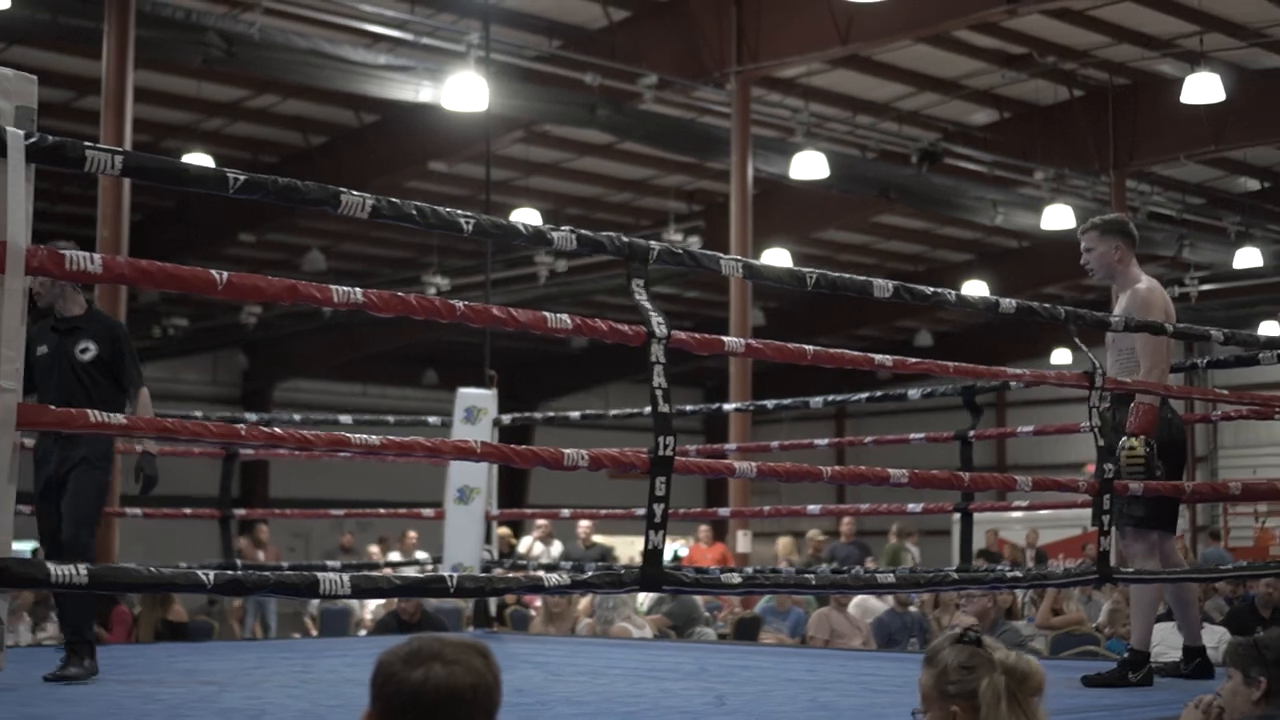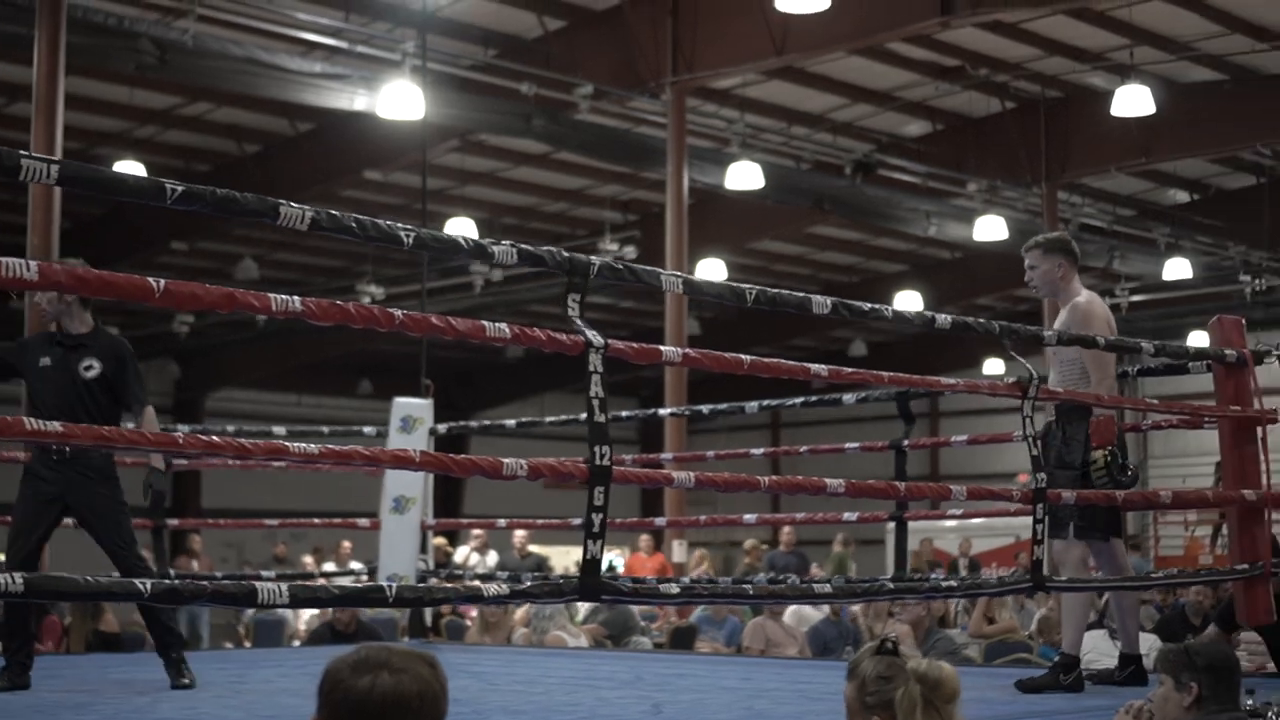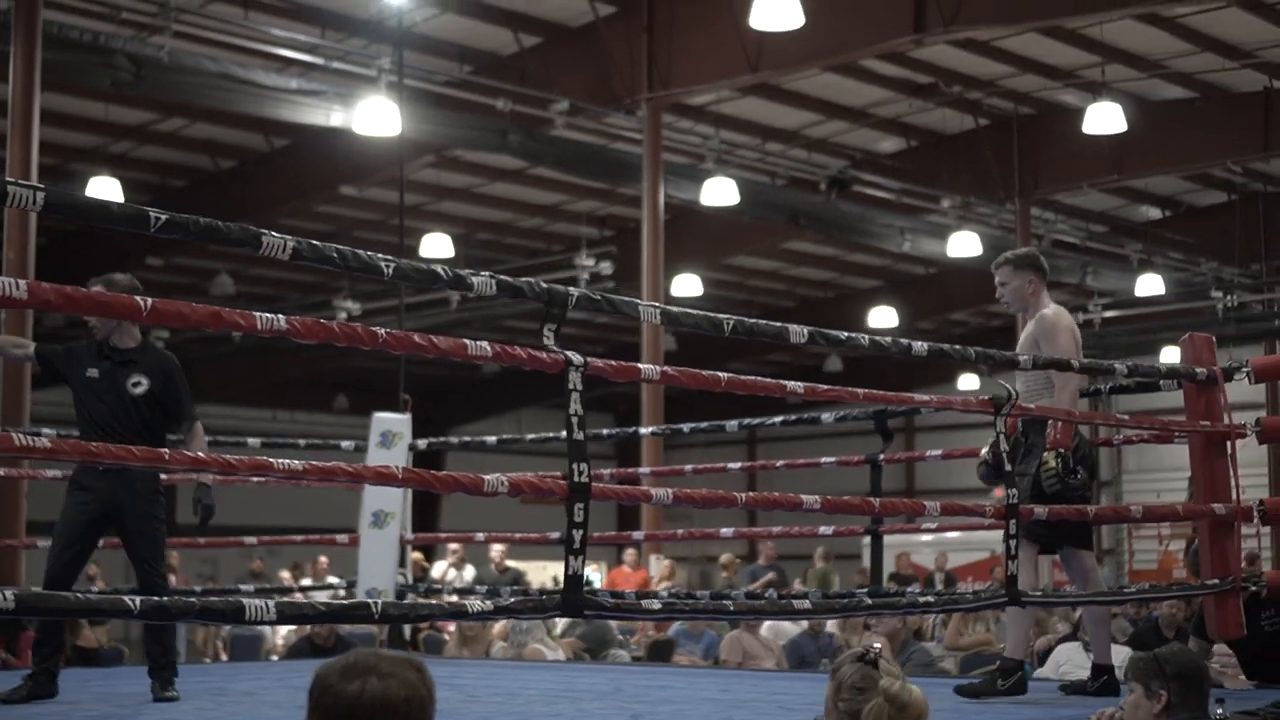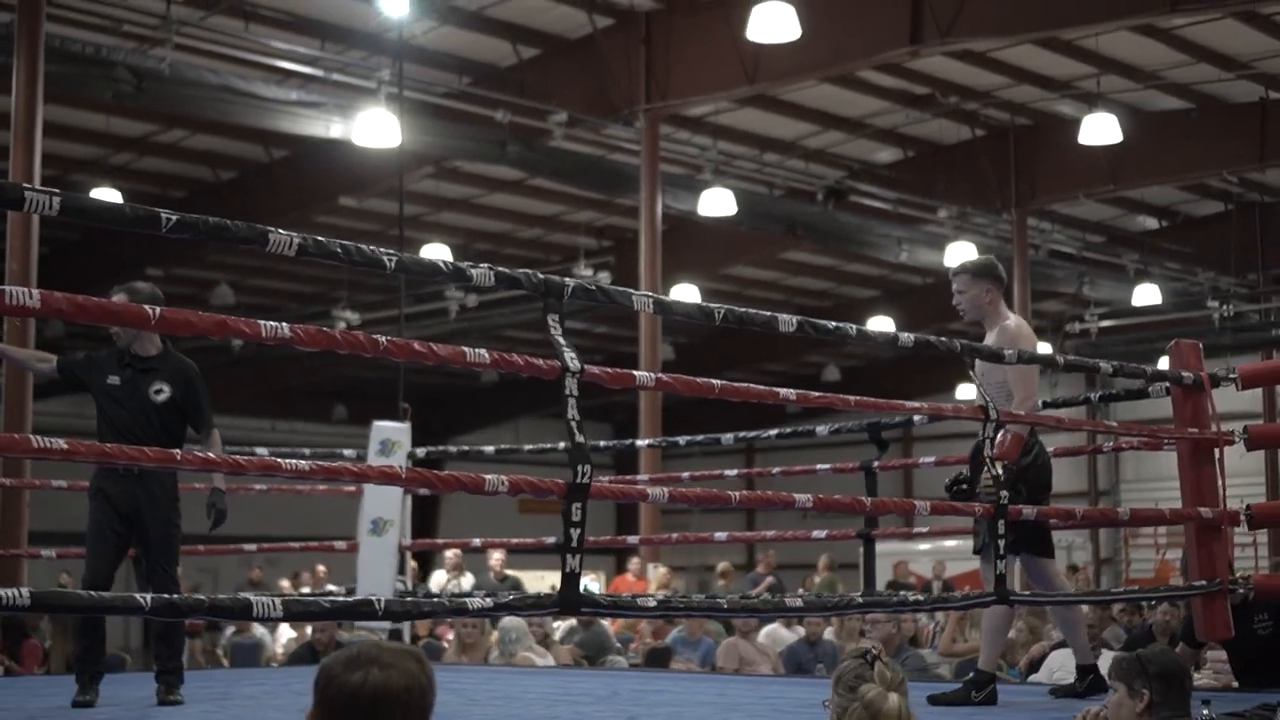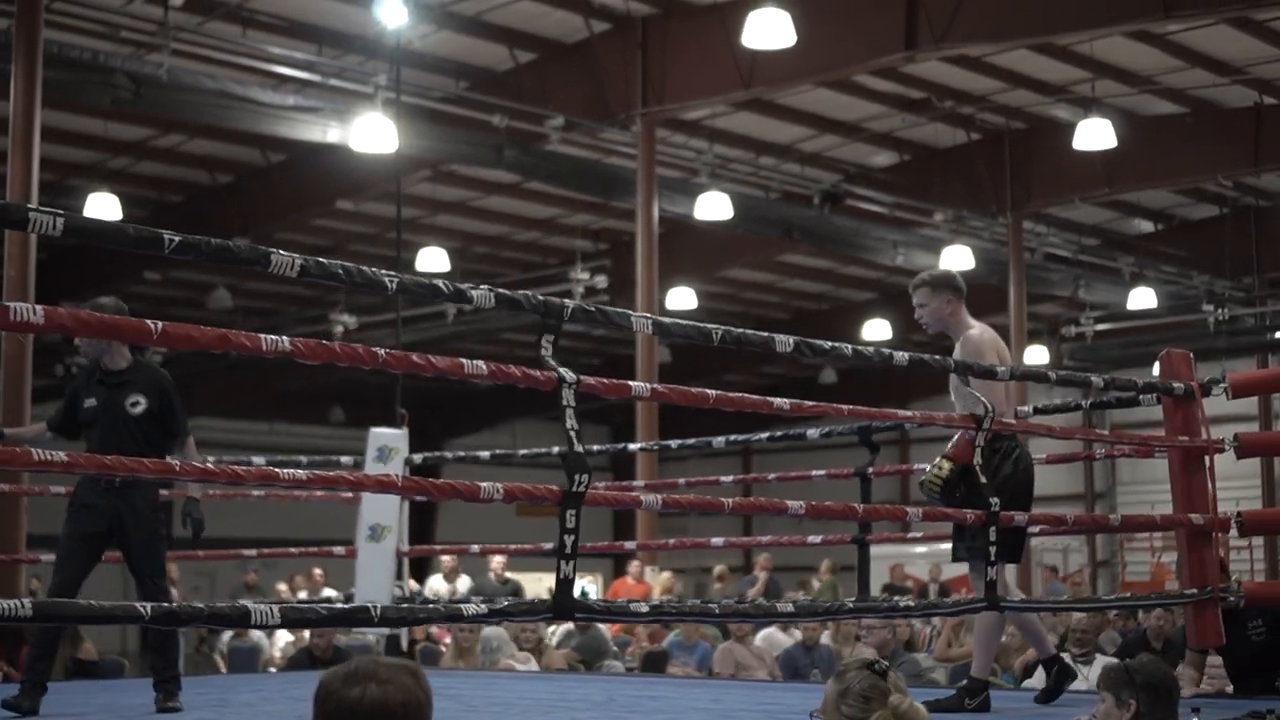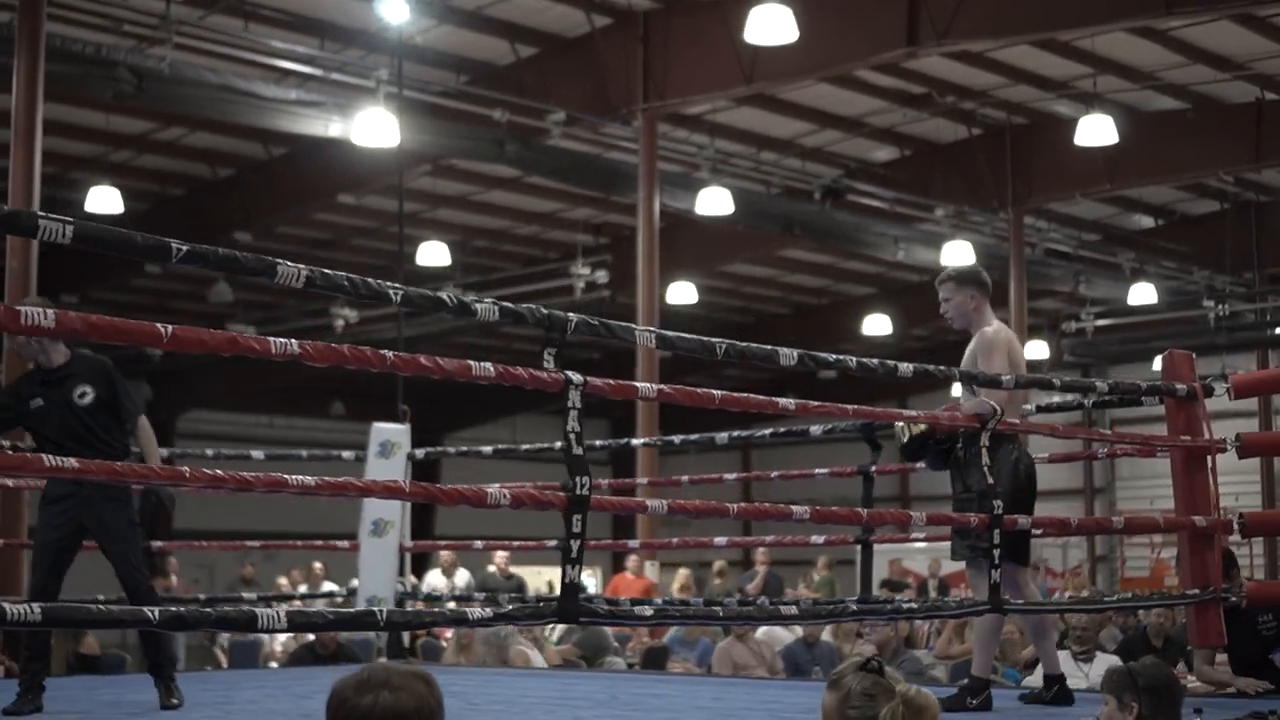
dt=0.3s
person 1, frame 1
left shoulder: (1143, 294)
right shoulder: (1129, 297)
left elbow: (1151, 374)
left wrist: (1136, 436)
right wrist: (1114, 429)
left hip: (1143, 427)
right hip: (1136, 428)
left knee: (1139, 542)
right knee: (1159, 545)
left ankle: (1138, 661)
right ankle: (1195, 653)
person 1, frame 2
left shoulder: (1085, 308)
right shoulder: (1070, 314)
left elbow: (1103, 383)
left wrist: (1102, 446)
right wrist: (1054, 439)
left hip: (1086, 438)
right hip: (1075, 437)
left knee: (1067, 548)
right knee: (1108, 552)
left ankle: (1068, 665)
right ankle: (1131, 661)
person 1, frame 3
left shoulder: (1051, 319)
right shoulder: (1036, 327)
left elbow: (1067, 392)
left wrist: (1055, 449)
right wrist: (1002, 443)
left hip: (1053, 448)
right hip: (1042, 448)
left knee: (1023, 552)
right knee: (1080, 563)
left ankle: (1011, 668)
right ankle: (1103, 673)
person 1, frame 4
left shoulder: (1012, 333)
right shoulder: (993, 338)
left elbow: (1024, 406)
left wrist: (1001, 463)
right wrist: (970, 469)
left hip: (1014, 460)
right hip: (1003, 460)
left knee: (997, 568)
right knee: (1040, 570)
left ankle: (983, 682)
right ankle: (1088, 672)
person 1, frame 5
left shoulder: (975, 340)
right shoulder: (968, 344)
left elbow: (993, 411)
left wrist: (951, 460)
right wrist: (956, 462)
left hip: (996, 464)
right hip: (987, 465)
left knee: (985, 576)
right knee: (990, 578)
left ankle: (976, 689)
right ankle: (1053, 661)
person 1, frame 6
left shoulder: (991, 337)
right shoulder: (992, 340)
left elbow: (991, 403)
right wrist: (951, 435)
left hip: (992, 463)
right hip: (997, 462)
left knee: (984, 573)
right knee: (1014, 576)
left ankle: (977, 688)
right ankle: (1055, 680)
person 2, frame 1
left shoulder: (107, 330)
right shoulder: (39, 337)
left elbow: (138, 393)
right elbow: (20, 392)
left wrist: (148, 450)
left hip: (90, 450)
right hip: (49, 449)
left knee: (74, 545)
right knee: (56, 554)
left ankle: (82, 650)
right ankle: (78, 651)
person 2, frame 2
left shoulder: (112, 348)
right shoulder: (36, 348)
left elbow: (143, 410)
left wrist: (156, 465)
left hip: (93, 468)
right hip: (44, 468)
left knee: (131, 564)
left ankle: (175, 660)
person 2, frame 3
left shoulder: (160, 364)
right shoulder: (81, 357)
left elbow: (191, 427)
left wrist: (203, 482)
left hip: (138, 482)
right hip: (89, 479)
left knee: (152, 582)
right knee: (57, 575)
left ankle: (163, 677)
right ankle: (43, 676)
person 2, frame 4
left shoulder: (181, 371)
right shoulder: (103, 363)
left elbow: (208, 433)
right elbow: (48, 364)
left wrist: (218, 487)
left hip: (157, 486)
right hip: (109, 484)
left knee: (164, 586)
right knee: (94, 583)
left ankle: (169, 681)
right ankle: (87, 680)
person 2, frame 5
left shoulder: (155, 381)
right shoulder: (84, 384)
left elbow: (184, 442)
right elbow: (53, 429)
left wrist: (192, 497)
left hip: (139, 497)
right hip: (91, 496)
left knee: (154, 595)
right knee: (60, 592)
person 2, frame 6
left shoulder: (98, 370)
left elbow: (138, 423)
left hip: (108, 491)
right hip: (60, 496)
left knee: (138, 586)
right knee: (40, 593)
left ankle: (166, 680)
